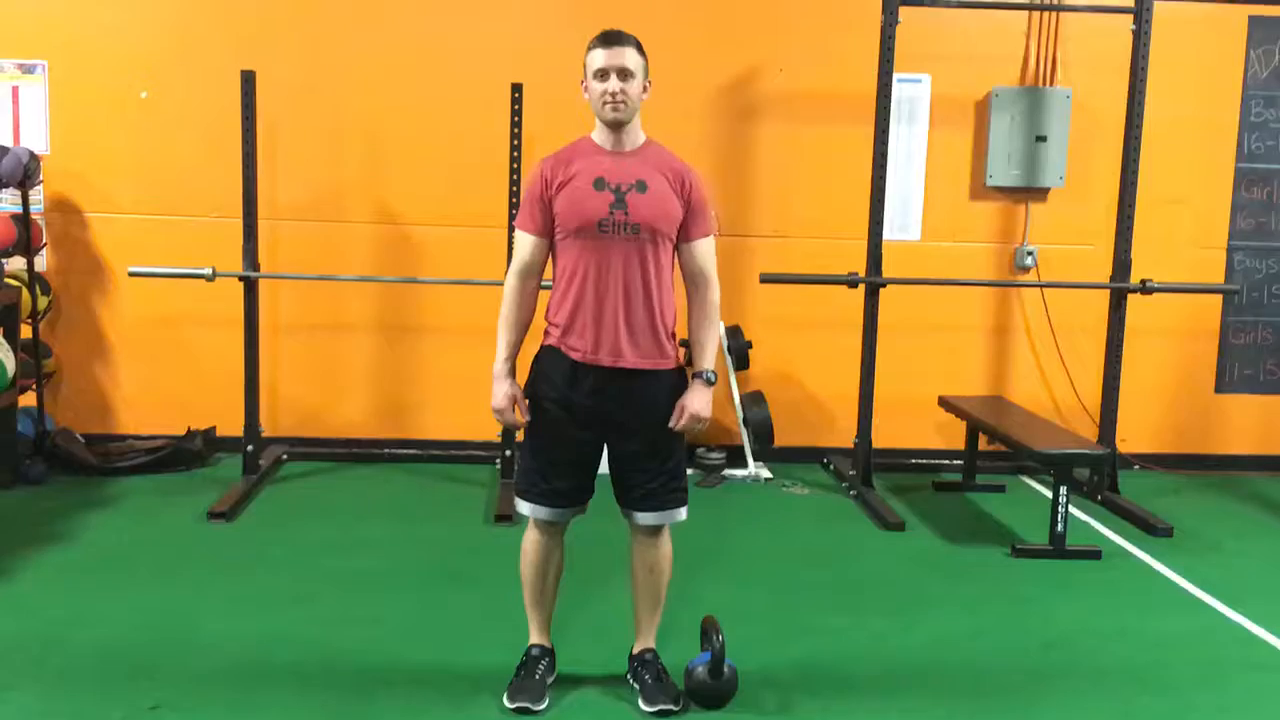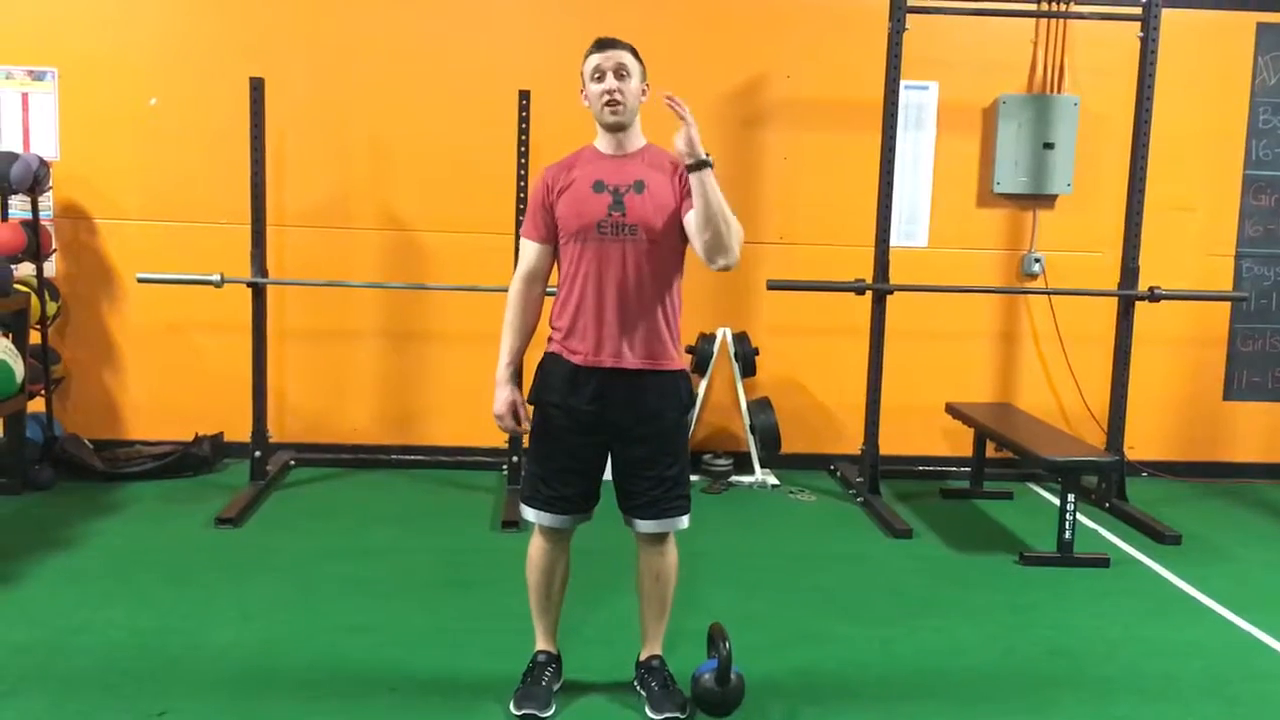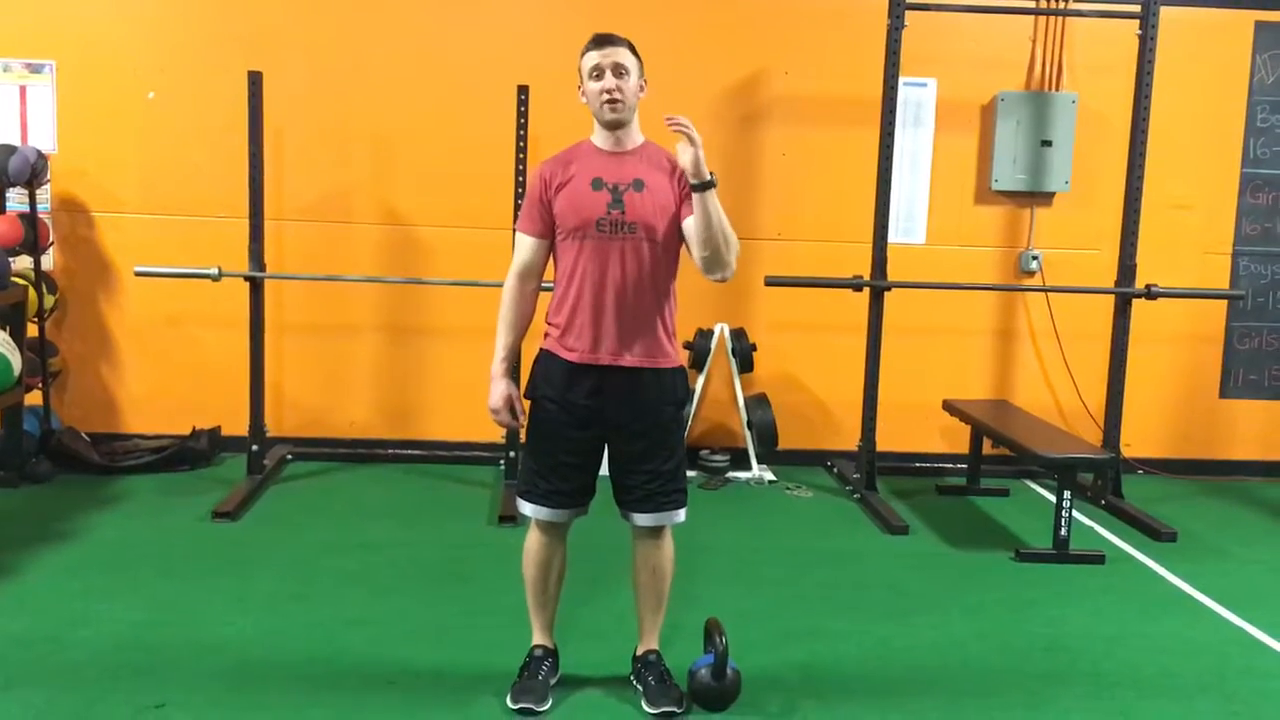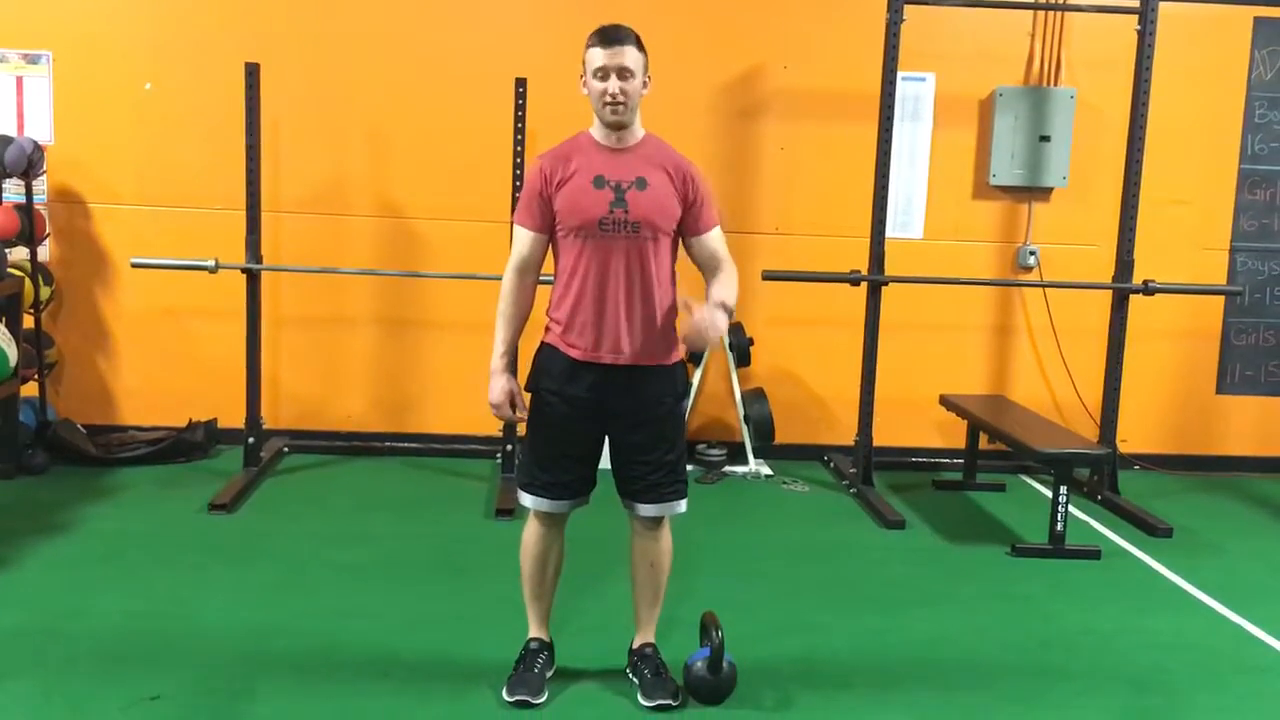
dt=0.7s
person 1, frame 1
left shoulder: (679, 178)
right shoulder: (554, 172)
left elbow: (703, 283)
right elbow: (523, 274)
left wrist: (703, 378)
right wrist: (503, 368)
left hip: (652, 377)
right hip: (565, 372)
left knee: (652, 522)
right knee: (546, 517)
left ankle: (645, 654)
right ankle: (538, 650)
person 1, frame 2
left shoulder: (679, 174)
right shoulder: (556, 180)
left elbow: (724, 254)
right elbow: (528, 281)
left wrist: (697, 161)
right wrist: (505, 374)
left hip: (654, 379)
right hip: (568, 376)
left knee: (656, 528)
right knee: (550, 523)
left ankle: (652, 663)
right ankle: (544, 658)
person 1, frame 3
left shoulder: (676, 173)
right shoulder: (554, 174)
left elbow: (720, 267)
right elbow: (524, 275)
left wrist: (701, 178)
right wrist: (500, 368)
left hip: (652, 375)
right hip: (566, 372)
left knee: (653, 522)
right knee: (548, 518)
left ankle: (648, 656)
right ankle: (541, 651)
person 1, frame 4
left shoulder: (678, 173)
right shoulder: (553, 168)
left elbow: (719, 265)
right elbow: (521, 270)
left wrist: (715, 306)
right wrist: (500, 364)
left hip: (652, 372)
right hip: (566, 368)
left knee: (652, 515)
right knee: (546, 511)
left ankle: (644, 650)
right ankle: (537, 645)
